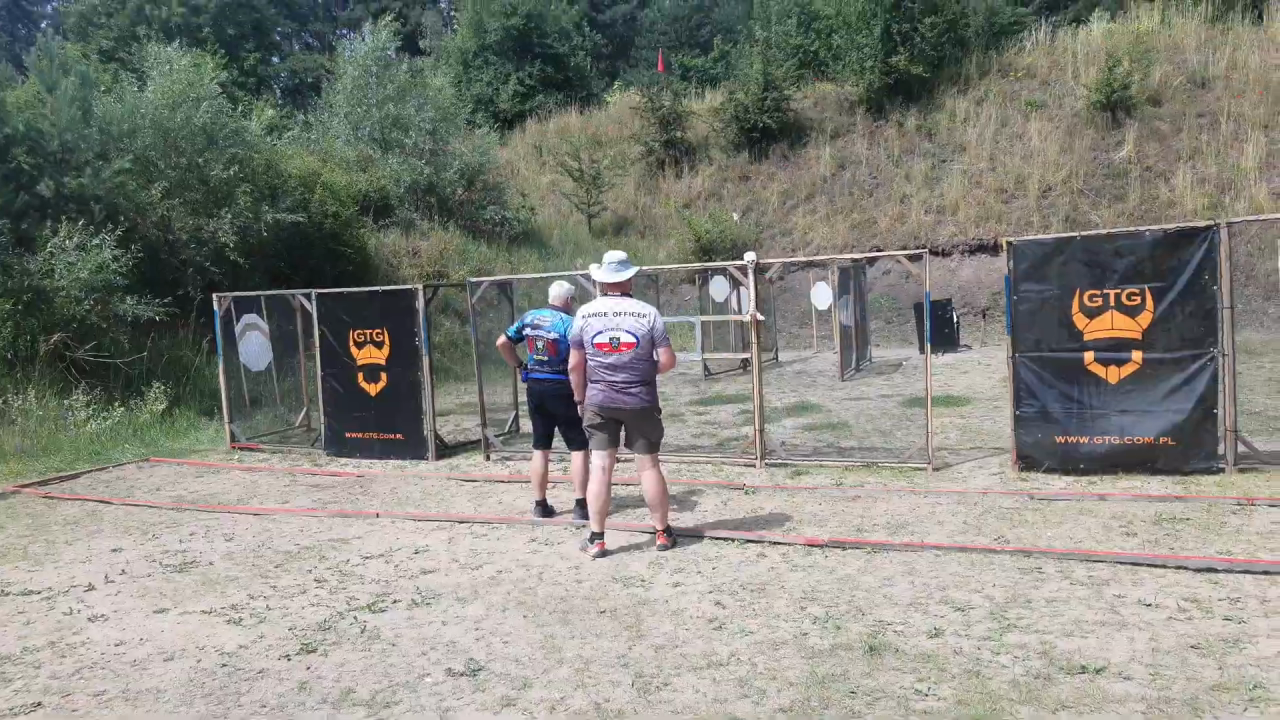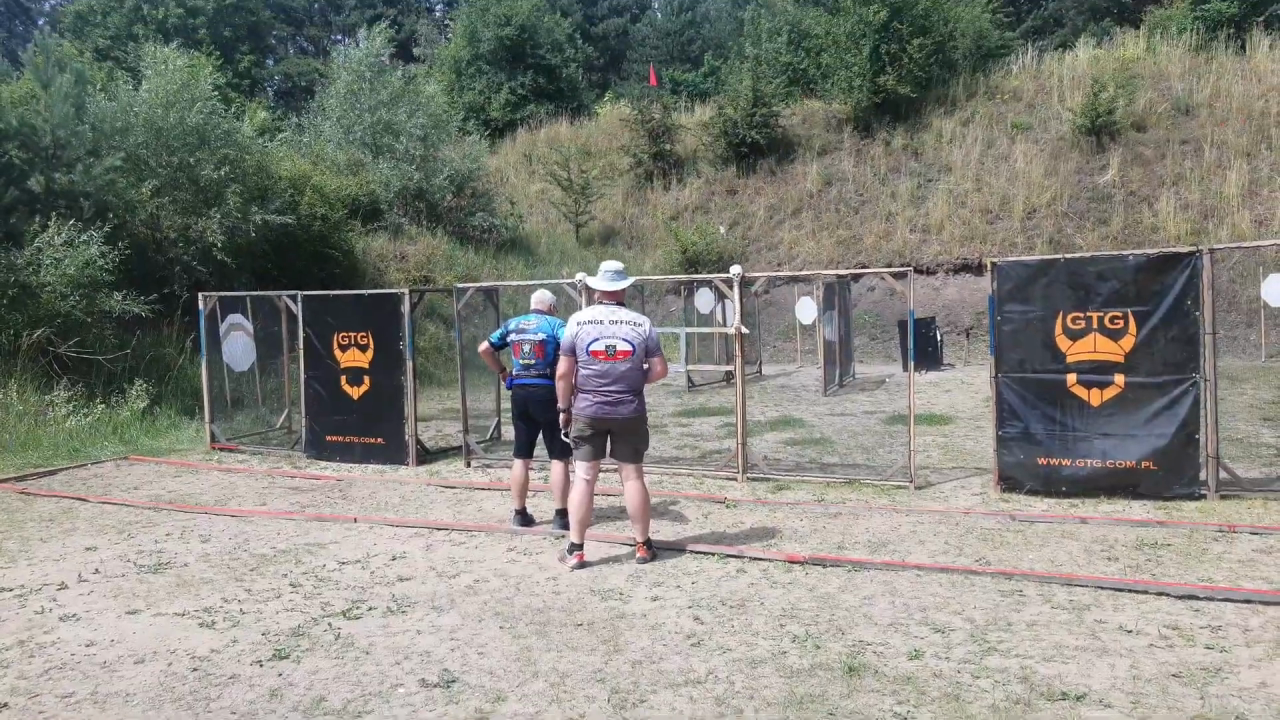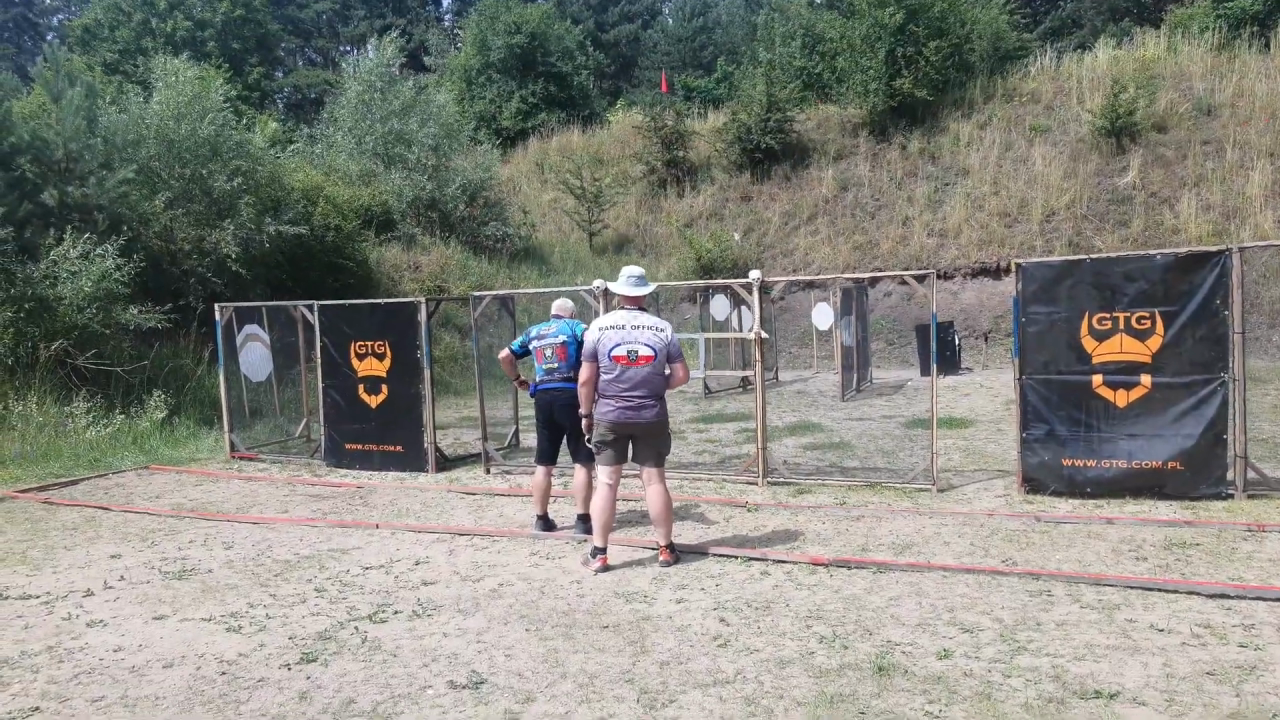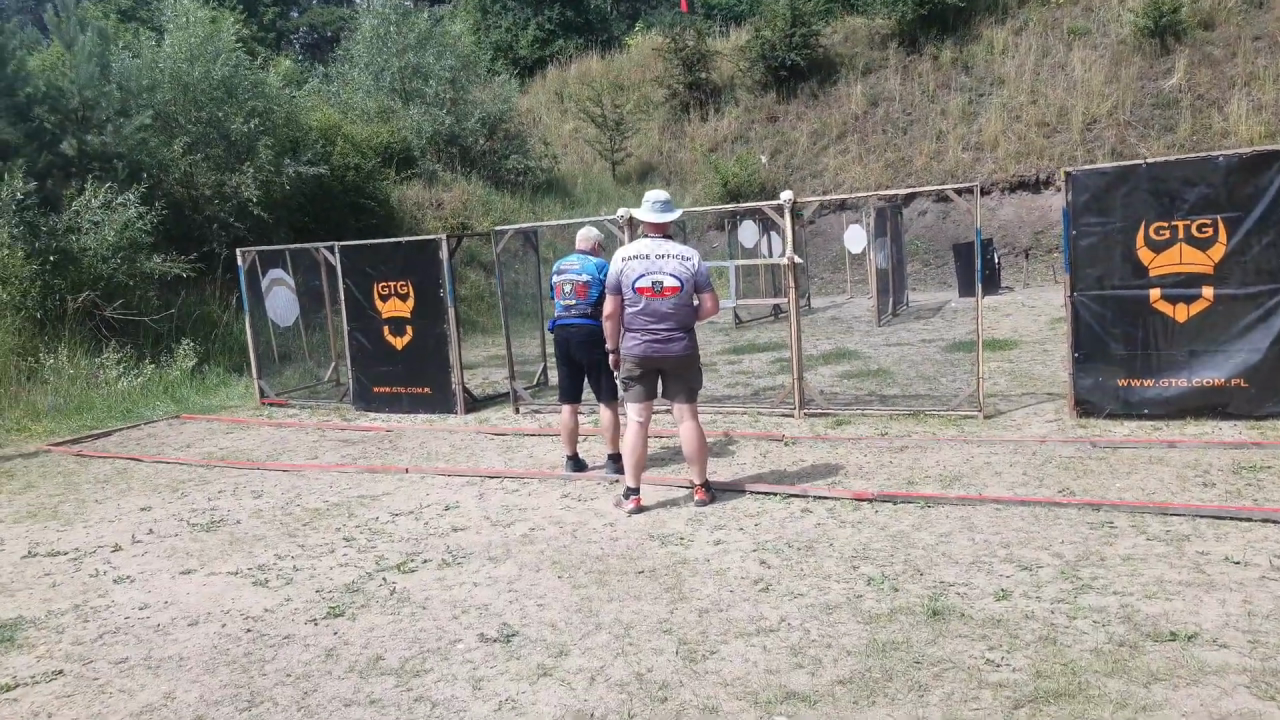
dt=0.7s
person 1, frame 1
left shoulder: (585, 314)
right shoulder: (647, 313)
left elbow: (575, 366)
right elbow: (667, 361)
left wrist: (581, 398)
left hip: (599, 402)
right hip: (641, 401)
left knee: (600, 468)
right knee: (648, 466)
left ankle: (596, 539)
right ankle: (663, 533)
person 1, frame 2
left shoulder: (578, 320)
right shoulder: (641, 323)
left elbow: (563, 373)
right elbow: (660, 370)
left wrist: (564, 408)
left hip: (587, 411)
right hip: (629, 412)
left knee: (584, 477)
right knee: (632, 476)
left ankle: (575, 549)
right ankle: (643, 546)
person 1, frame 3
left shoulder: (600, 326)
right shoulder: (663, 328)
left elbow: (586, 379)
right elbow: (681, 375)
left wrist: (586, 413)
left hip: (609, 415)
right hip: (651, 416)
left knee: (606, 482)
right knee: (654, 480)
left ankle: (598, 553)
right ankle: (666, 549)
person 1, frame 4
left shoulder: (623, 256)
right shoulder: (689, 256)
left elbow: (610, 313)
right elbow: (710, 306)
left wrist: (613, 349)
left hip: (636, 350)
right hip: (680, 349)
left knee: (636, 420)
right knee: (687, 417)
left ankle: (631, 495)
right ankle: (701, 488)
person 2, frame 1
left shoulder: (528, 317)
right shoulder: (568, 322)
left elbow: (502, 343)
left wrist: (520, 365)
left hip: (535, 387)
right hip: (561, 388)
left knee: (540, 448)
right knee: (578, 448)
left ankle: (540, 505)
right ankle: (581, 506)
person 2, frame 2
left shoulder: (512, 324)
right shoulder: (554, 324)
left elbow: (484, 349)
left wrist: (501, 371)
left hip: (520, 393)
right hip: (547, 393)
left knee: (521, 457)
right knee: (559, 457)
left ankle: (519, 514)
right ankle: (561, 516)
person 2, frame 3
left shoulder: (533, 332)
right shoulder: (573, 326)
left elbow: (504, 356)
left wrist: (516, 379)
left hip: (543, 398)
right hip: (571, 396)
left knee: (543, 463)
right knee: (583, 462)
left ankle: (541, 519)
right ankle: (582, 520)
person 2, frame 4
left shoulder: (557, 267)
right shoulder: (599, 265)
left hip: (562, 334)
right hip: (590, 334)
left knee: (569, 403)
right knee: (608, 400)
left ankle: (572, 459)
right ankle: (613, 460)
